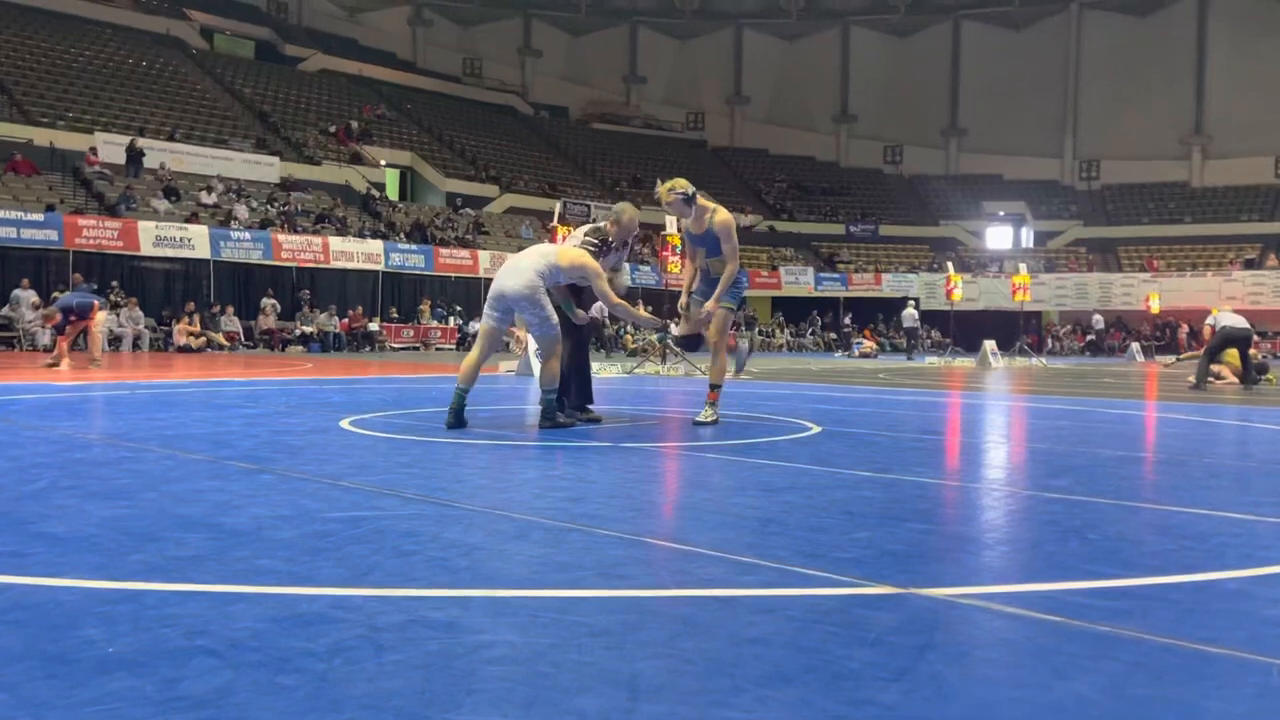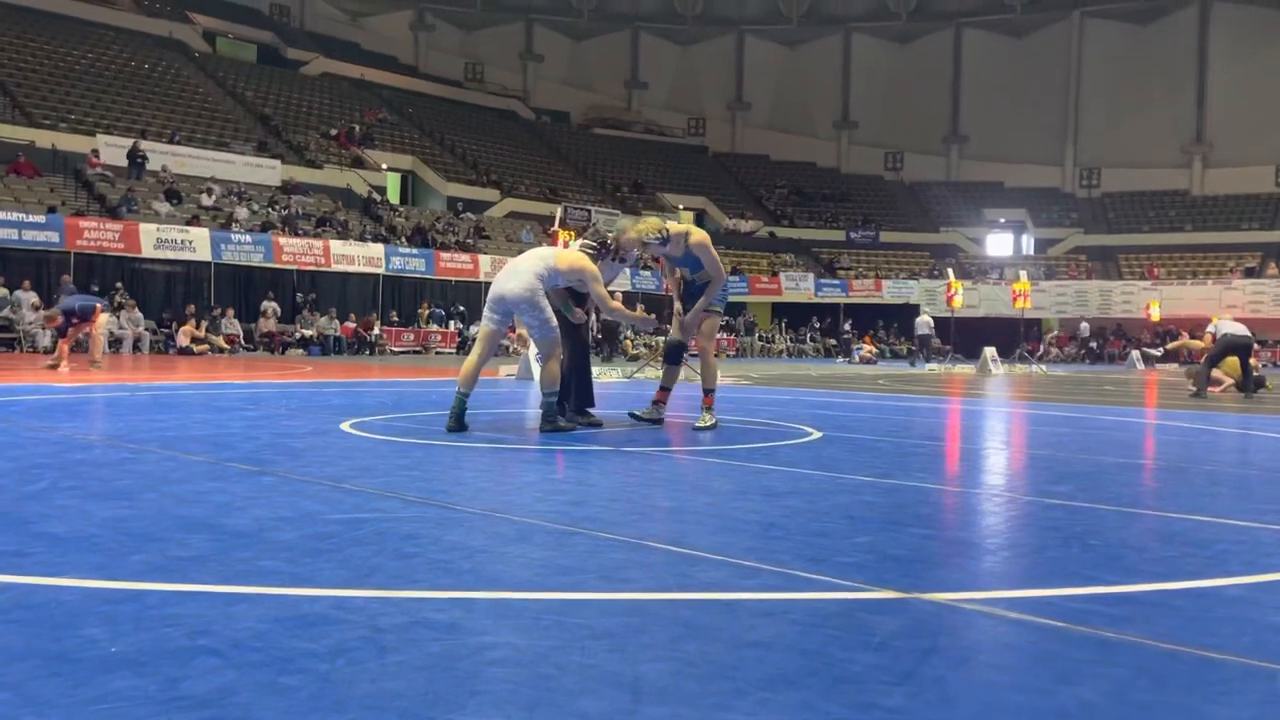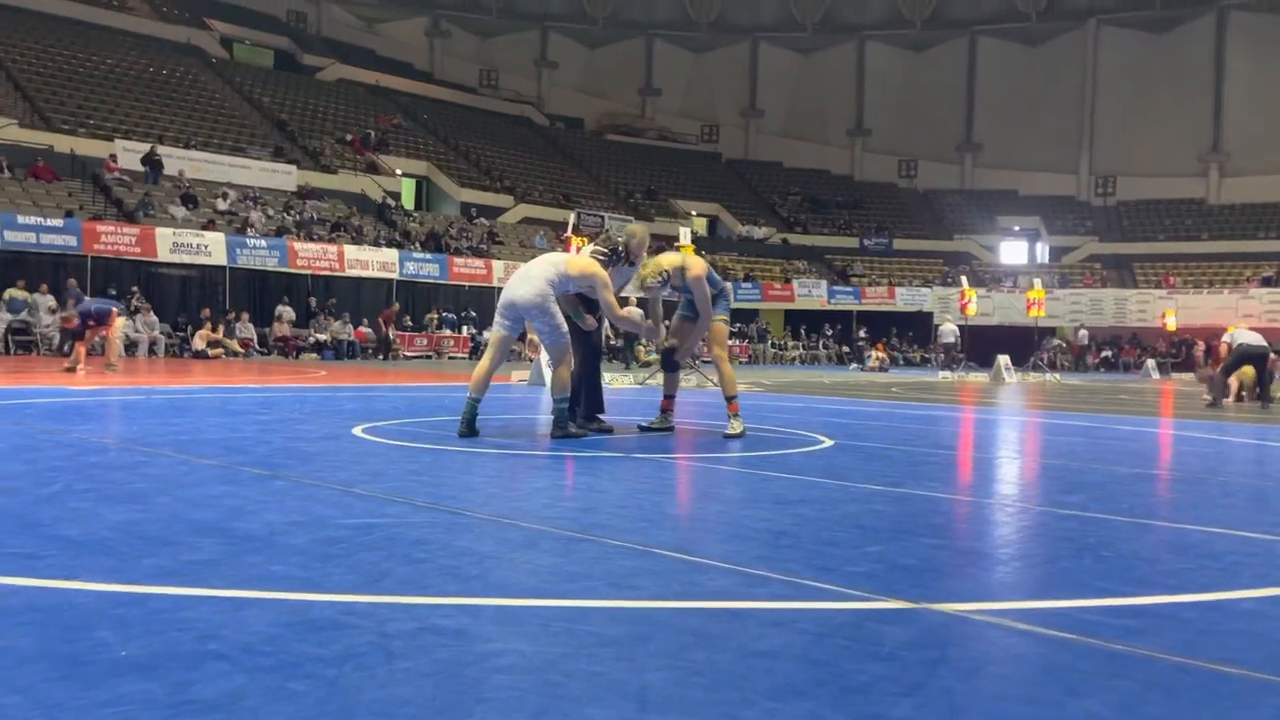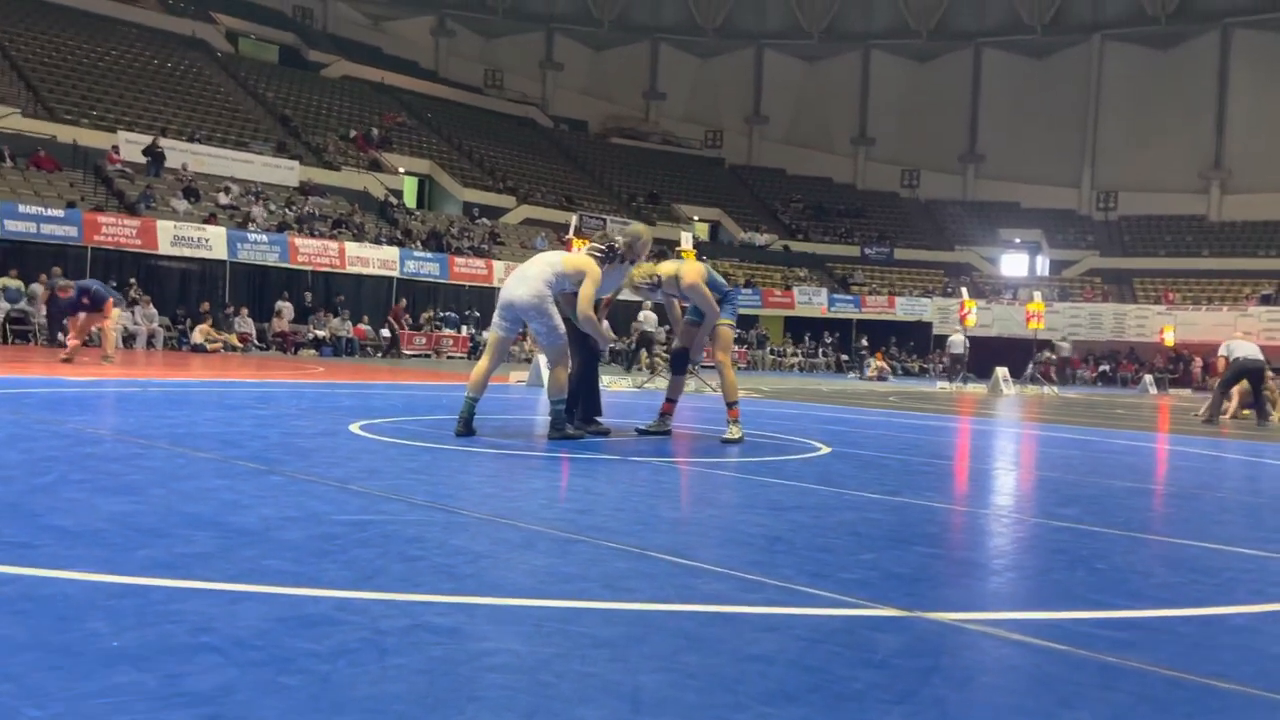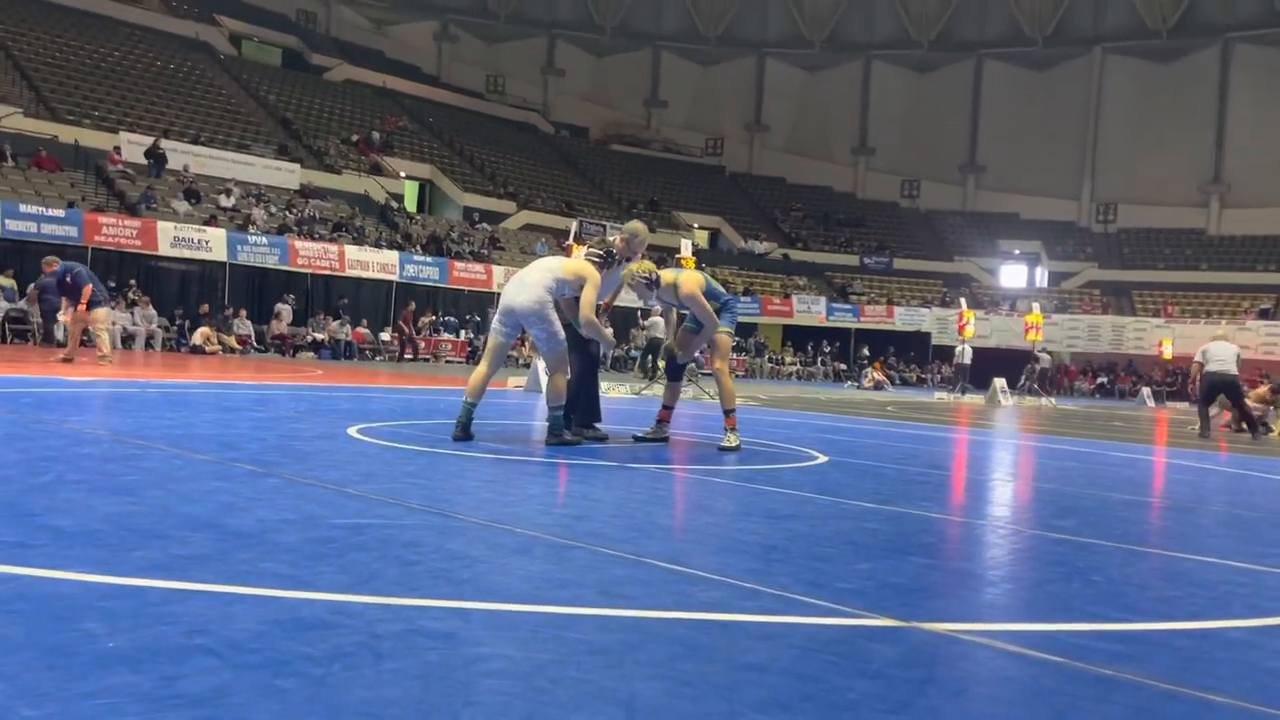
dt=0.5s
person 1, frame 1
left shoulder: (623, 242)
right shoulder: (584, 238)
left elbow: (613, 277)
left wrist: (615, 282)
right wrist: (573, 312)
left hip: (581, 289)
left knee: (579, 342)
right knee: (575, 342)
left ankle: (557, 400)
right ankle: (576, 405)
person 1, frame 2
left shoulder: (628, 256)
right shoulder: (586, 249)
left wrist: (589, 302)
right wrist: (570, 310)
left hip: (582, 295)
right hip: (560, 293)
left knee: (578, 348)
right knee: (576, 347)
left ankle: (558, 403)
right ankle: (576, 409)
person 1, frame 3
left shoulder: (639, 259)
right shoulder: (596, 253)
left wrist: (602, 309)
left hip: (594, 301)
right hip: (572, 299)
left knee: (592, 354)
right knee: (587, 353)
left ankle: (570, 409)
right ankle: (587, 414)
person 1, frame 4
left shoulder: (636, 258)
right shoulder: (598, 252)
left wrist: (604, 307)
right wrist: (580, 321)
left knee: (590, 355)
right knee: (585, 355)
left ankle: (567, 410)
right ankle: (585, 416)
person 1, frame 5
left shoulder: (633, 258)
right shoulder: (594, 253)
left wrist: (604, 312)
right wrist: (580, 325)
right hip: (569, 305)
left knee: (589, 361)
right knee: (584, 361)
left ankle: (567, 416)
right ankle: (583, 422)
person 2, frame 1
left shoulder: (722, 219)
right shoulder: (686, 223)
left elbow: (732, 264)
left wrist: (715, 300)
right wrist: (685, 293)
left hip: (727, 284)
right hip: (705, 282)
left knee: (716, 342)
right knee: (685, 339)
left ankle: (712, 406)
person 2, frame 2
left shoulder: (697, 240)
right shoulder: (658, 243)
left elbow: (719, 277)
left wrist: (696, 312)
right wrist: (677, 300)
left hip: (712, 289)
right hip: (689, 289)
left knee: (705, 348)
right knee: (673, 348)
left ankle: (708, 412)
right ankle: (658, 408)
person 2, frame 3
left shoulder: (694, 273)
right shoulder: (654, 270)
left elbow: (706, 315)
right elbow: (654, 303)
left wrist: (689, 346)
left hip: (715, 299)
right hip: (690, 300)
left knee: (717, 355)
right knee: (669, 351)
left ankle: (735, 418)
right ankle: (666, 416)
person 2, frame 4
left shoulder: (687, 281)
right shoulder: (657, 278)
left elbow: (713, 312)
right elbow: (670, 303)
left wrist: (698, 343)
right wrist: (680, 335)
left hip: (723, 302)
right hip: (700, 303)
left knee: (721, 360)
right knee: (678, 357)
left ankle: (734, 424)
right ankle: (664, 419)
person 2, frame 5
left shoulder: (685, 289)
right shoulder: (657, 287)
left elbow: (712, 324)
right elbow: (668, 308)
left wrist: (691, 350)
right wrist: (670, 338)
left hip: (722, 310)
right hip: (699, 311)
left knee: (718, 367)
right knee: (674, 364)
left ankle: (732, 431)
right ankle: (662, 426)
person 3, frame 1
left shoulder: (561, 252)
right shoulder: (589, 263)
right elbow: (614, 304)
right wrist: (640, 317)
left hip: (501, 280)
right hip: (525, 286)
left knee: (482, 348)
right knee: (552, 351)
left ankle: (455, 410)
right ankle: (549, 415)
person 3, frame 2
left shoulder: (559, 254)
right shoulder: (587, 266)
right elbow: (610, 309)
right wrist: (638, 318)
left hip: (500, 284)
right hip: (524, 289)
left knee: (480, 352)
right knee: (552, 354)
left ankle: (456, 415)
right ankle: (549, 418)
person 3, frame 3
left shoulder: (571, 261)
right shoulder: (598, 272)
right elbow: (617, 317)
right wrist: (644, 328)
left hip: (511, 289)
right hip: (535, 296)
left knee: (491, 358)
right knee: (562, 360)
left ankle: (467, 421)
right ankle: (560, 424)
person 3, frame 4
left shoulder: (565, 257)
right shoulder: (593, 269)
right elbow: (584, 315)
right wrist: (602, 337)
left hip: (509, 288)
right hip: (534, 295)
left knee: (490, 358)
right knee: (560, 361)
left ankle: (465, 419)
right ankle: (558, 425)
person 3, frame 5
left shoulder: (565, 263)
right shoulder: (593, 275)
right elbow: (587, 319)
right wrist: (607, 340)
left hip: (510, 294)
right hip: (534, 301)
left knee: (488, 364)
right knee: (559, 367)
left ankle: (462, 424)
right ankle: (555, 431)
